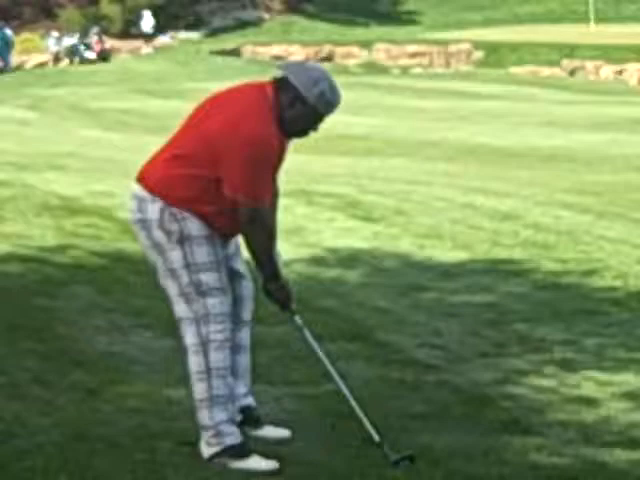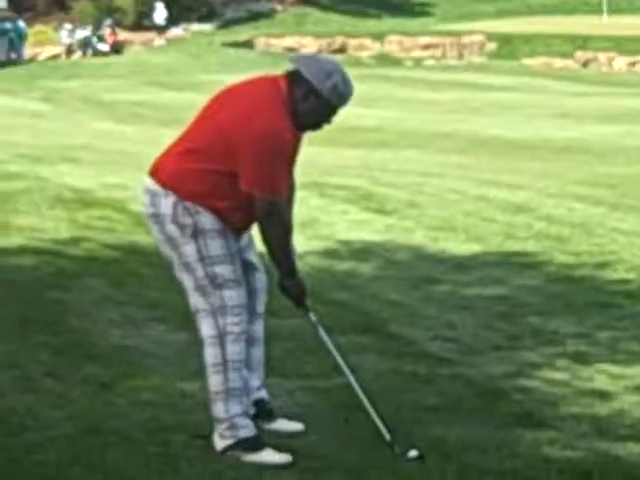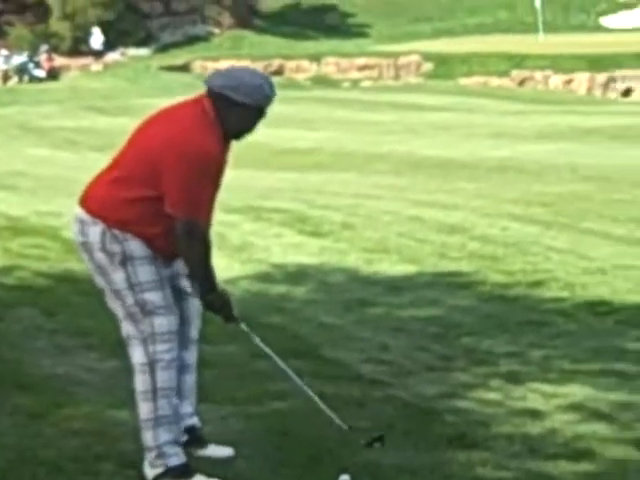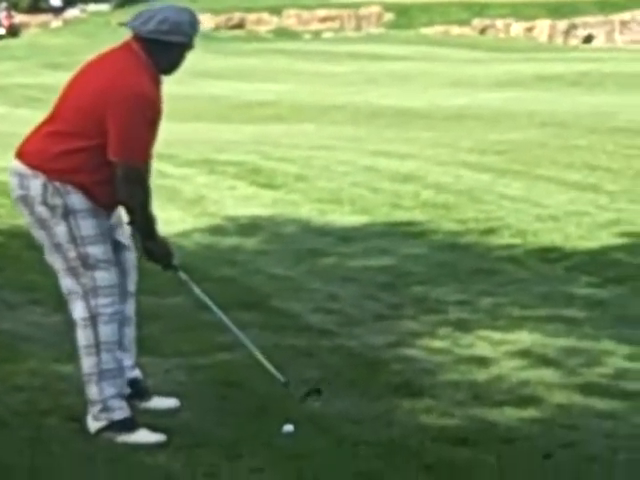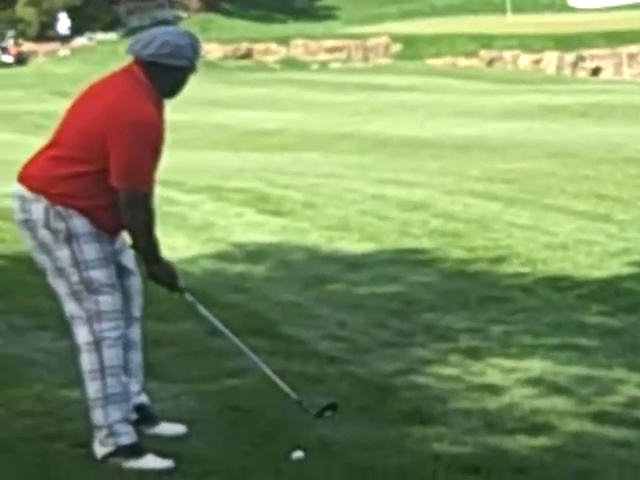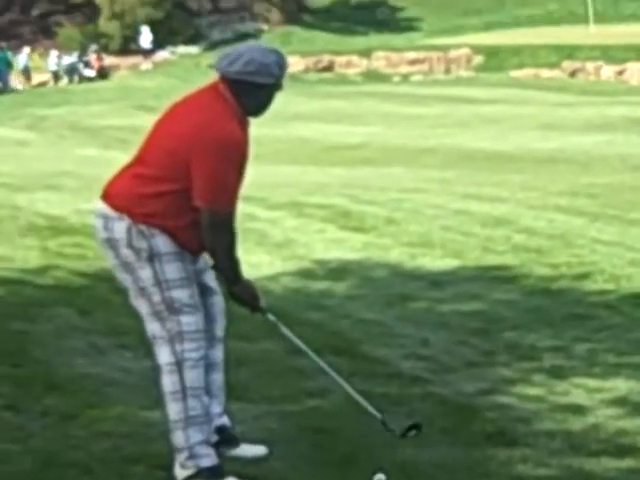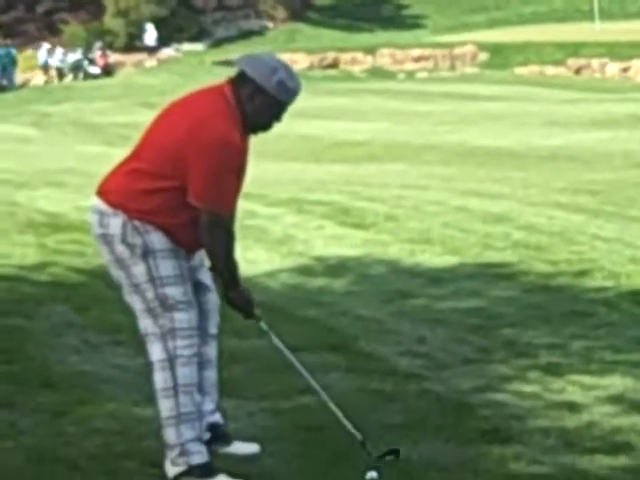
dt=0.5s
person 1, frame 1
left shoulder: (265, 105)
right shoulder: (253, 130)
left elbow: (266, 190)
right elbow: (251, 215)
left wrist: (272, 257)
right wrist: (272, 277)
left hip: (202, 211)
right hip: (171, 212)
left knee: (237, 304)
right knee: (209, 320)
left ankle: (238, 409)
right ankle: (219, 439)
person 1, frame 2
left shoulder: (280, 101)
right shoulder: (268, 125)
left elbow: (282, 184)
right elbow: (268, 210)
left wrist: (288, 254)
right wrist: (289, 273)
left hip: (213, 205)
right hip: (183, 207)
left knee: (251, 298)
right knee: (226, 313)
left ankle: (252, 402)
right ankle: (233, 432)
person 1, frame 3
left shoulder: (198, 120)
right shoulder: (197, 146)
left elbow: (189, 222)
right elbow: (189, 230)
left wrist: (197, 278)
right wrist: (209, 288)
left hip: (140, 234)
right hip: (113, 236)
left knee: (184, 326)
right knee: (157, 341)
left ankle: (183, 429)
person 1, frame 4
left shoulder: (126, 63)
right shoulder: (135, 89)
left elbow: (125, 169)
right elbow: (130, 176)
left wrist: (139, 227)
right wrist: (149, 235)
left hip: (78, 185)
right hip: (53, 187)
left knee: (120, 278)
right knee: (98, 294)
left ankle: (125, 382)
right ankle: (106, 413)
person 1, frame 5
left shoulder: (129, 86)
right shoulder: (137, 114)
left elbow: (130, 193)
right elbow: (133, 202)
left wrist: (142, 253)
right wrist: (153, 260)
left hip: (83, 208)
right hip: (56, 211)
left knee: (125, 304)
right knee: (100, 320)
left ankle: (131, 408)
right ankle: (113, 438)
person 1, frame 6
left shoulder: (215, 103)
right shoulder: (222, 133)
left elbow: (212, 215)
right elbow: (215, 222)
left wrist: (224, 273)
right wrist: (235, 280)
left hip: (164, 226)
right hip: (138, 229)
left knee: (208, 324)
right knee: (183, 342)
left ankle: (212, 429)
person 1, frame 7
left shoulder: (221, 106)
right shoulder: (218, 134)
left elbow: (217, 213)
right elbow: (213, 224)
left wrist: (226, 270)
right wrist: (232, 285)
left hip: (163, 225)
right hip: (132, 225)
left knee: (203, 320)
right knee: (176, 338)
left ankle: (205, 426)
